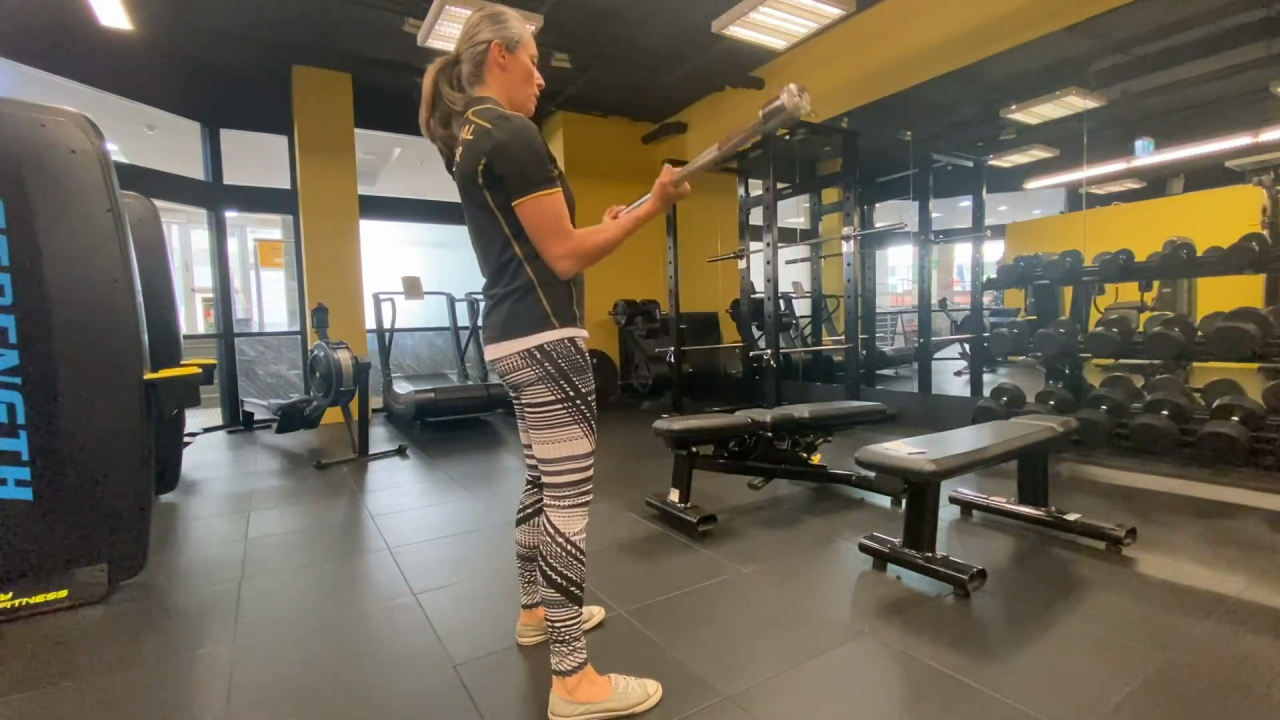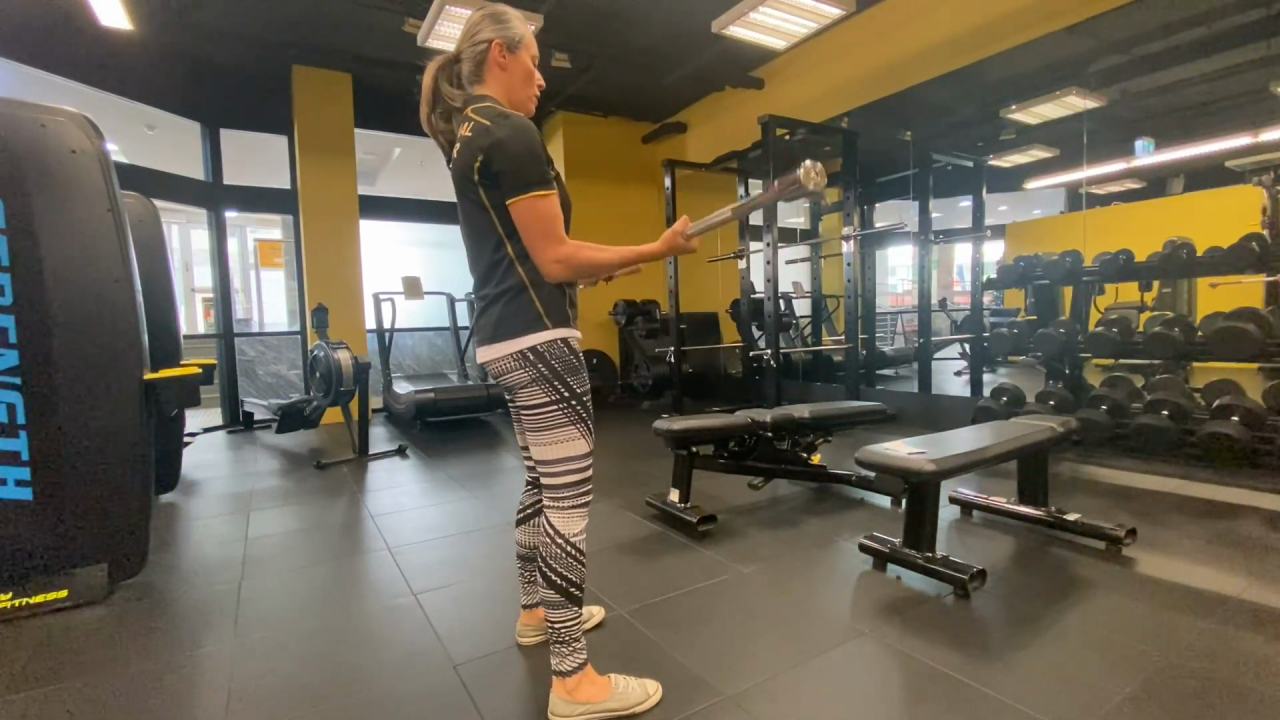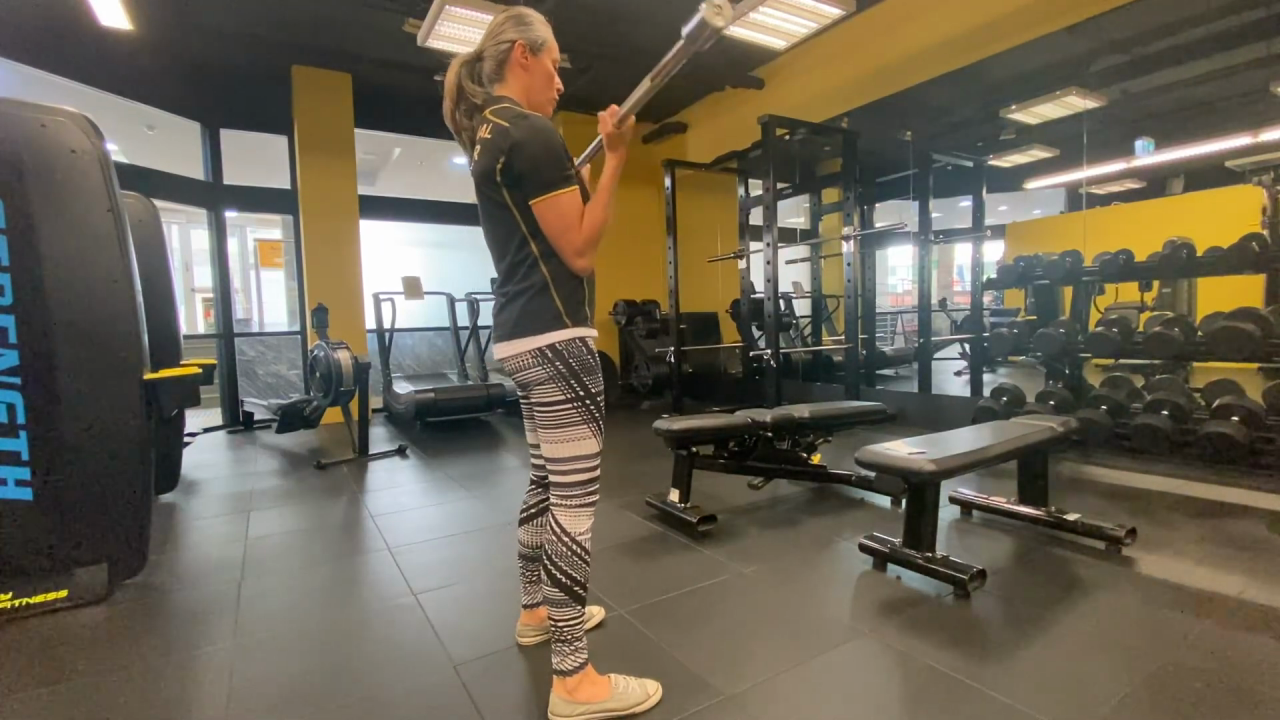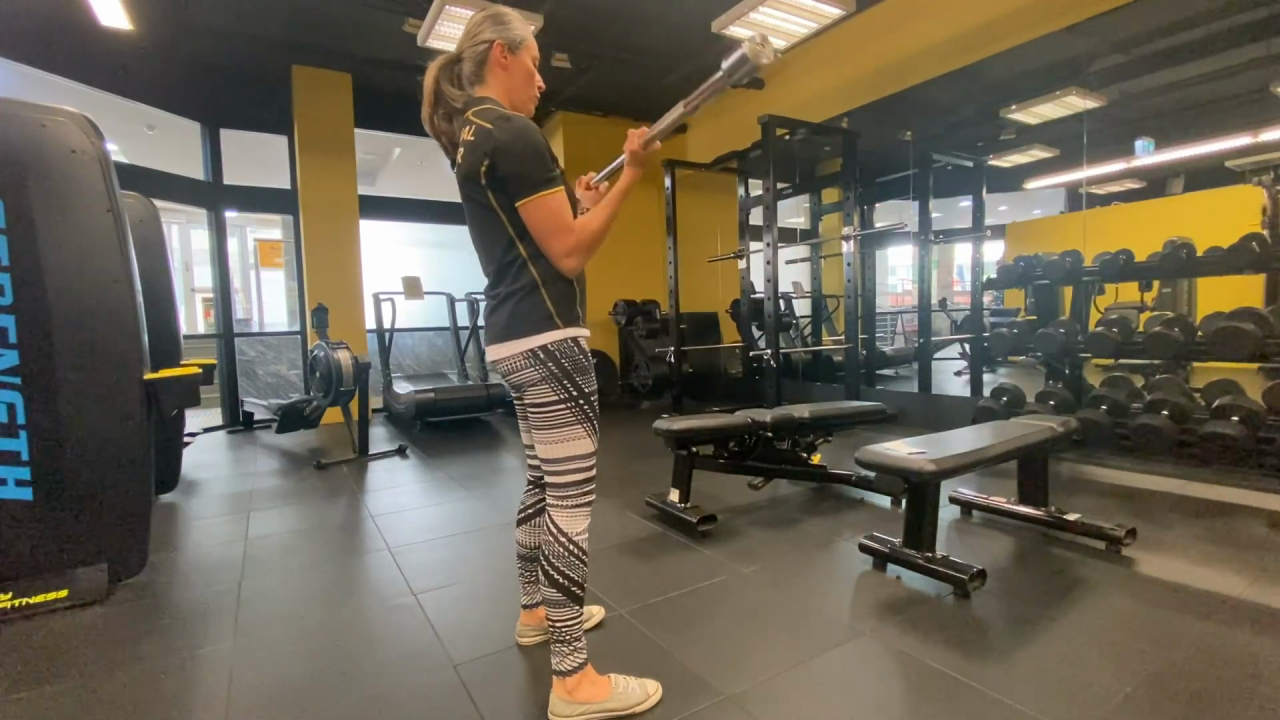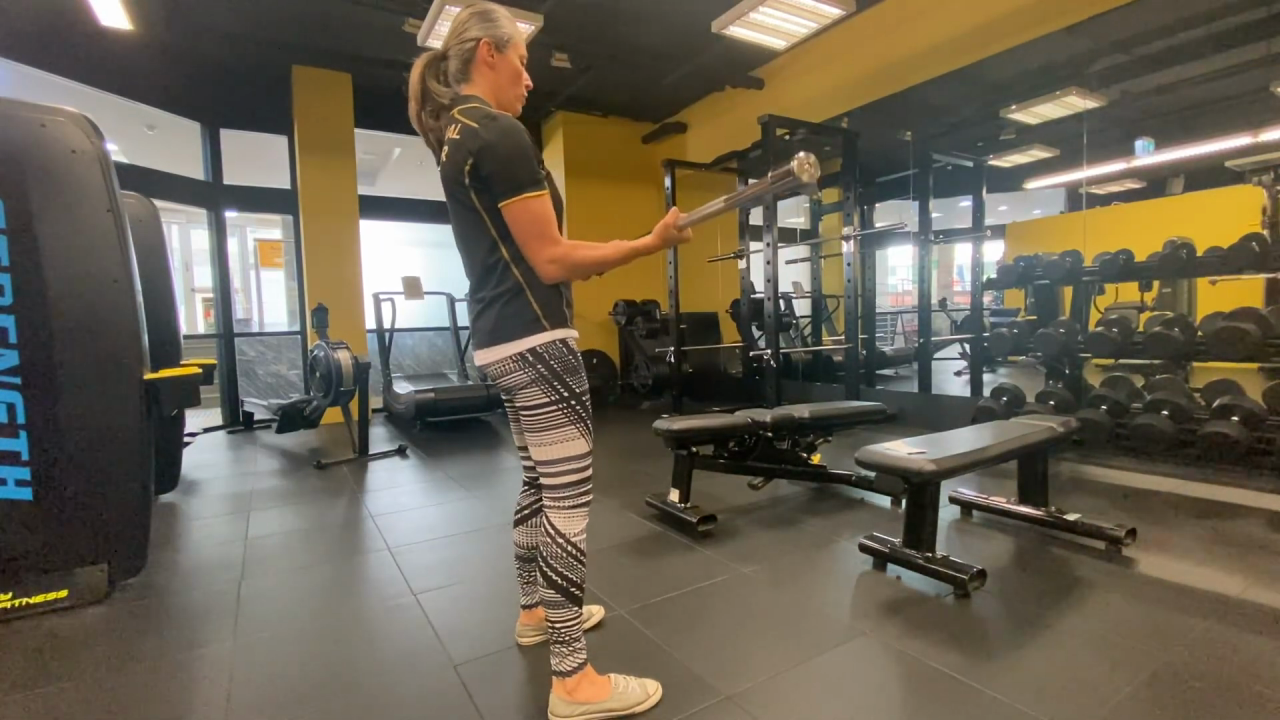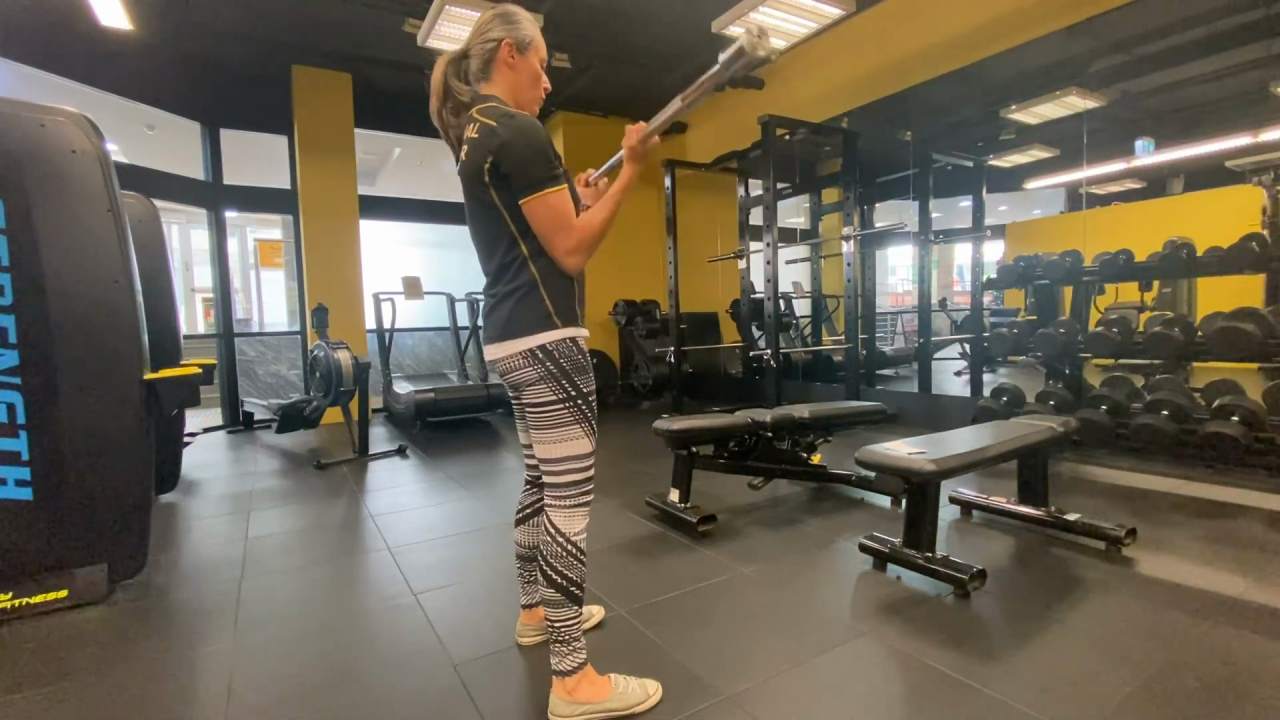
dt=0.4s
person 1, frame 1
left shoulder: (469, 138)
right shoulder: (513, 134)
right elbow: (564, 256)
left wrist: (600, 227)
right wrist: (652, 206)
left hip: (512, 334)
right hip: (543, 337)
left knee: (541, 480)
right knee: (568, 495)
left ankle: (536, 610)
person 1, frame 2
left shoulder: (468, 135)
right shoulder: (512, 134)
right elbow: (554, 259)
left wrist: (605, 258)
right wrist: (653, 250)
left hip: (505, 336)
right hip: (536, 337)
left knee: (542, 483)
right knee: (568, 497)
left ankle: (535, 611)
person 1, frame 3
left shoulder: (489, 135)
right shoulder: (532, 133)
right elbow: (580, 253)
left wrist: (577, 188)
right wrist: (616, 163)
left hip: (521, 333)
right hip: (553, 336)
left knee: (546, 479)
right knee: (575, 495)
left ankle: (537, 609)
person 1, frame 4
left shoulder: (470, 136)
right shoulder: (514, 134)
right elbow: (569, 255)
left wrist: (578, 201)
right wrist: (630, 177)
left hip: (513, 334)
right hip: (546, 337)
left knee: (544, 481)
right knee: (572, 496)
left ankle: (536, 609)
person 1, frame 5
left shoulder: (456, 136)
right shoulder: (500, 134)
right elbow: (550, 261)
left wrist: (601, 249)
right wrist: (646, 243)
left hip: (500, 338)
right hip: (534, 339)
left knee: (538, 482)
right knee: (568, 497)
left ankle: (535, 610)
person 1, frame 6
left shoulder: (475, 133)
right shoulder: (519, 132)
right elbow: (571, 252)
left wrist: (578, 201)
right wrist: (628, 173)
left hip: (512, 334)
right hip: (544, 336)
left knee: (541, 480)
right knee: (570, 495)
left ankle: (535, 609)
